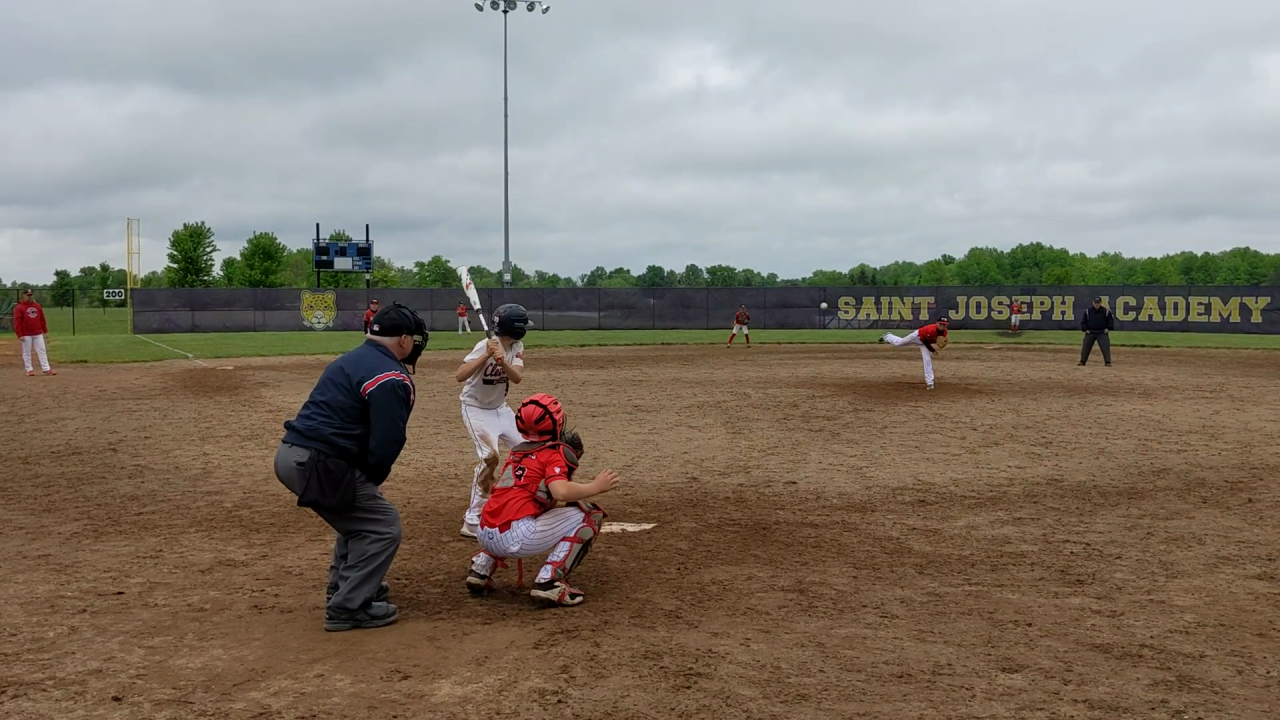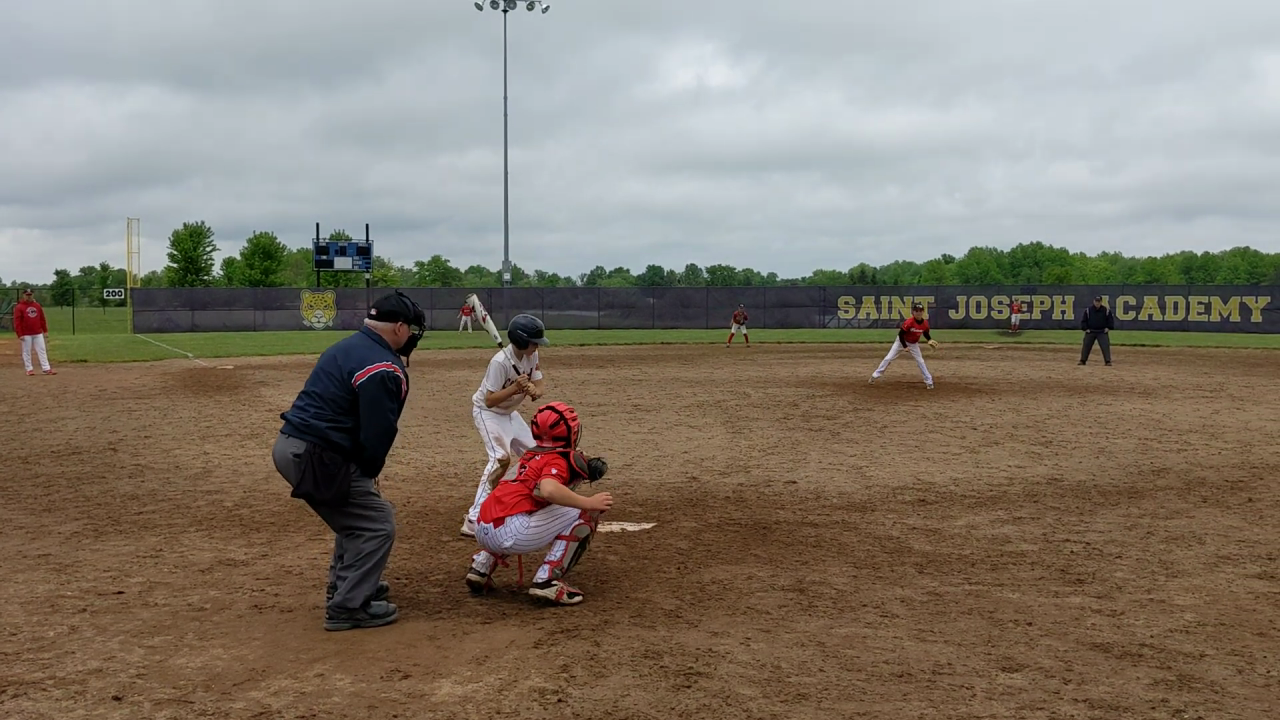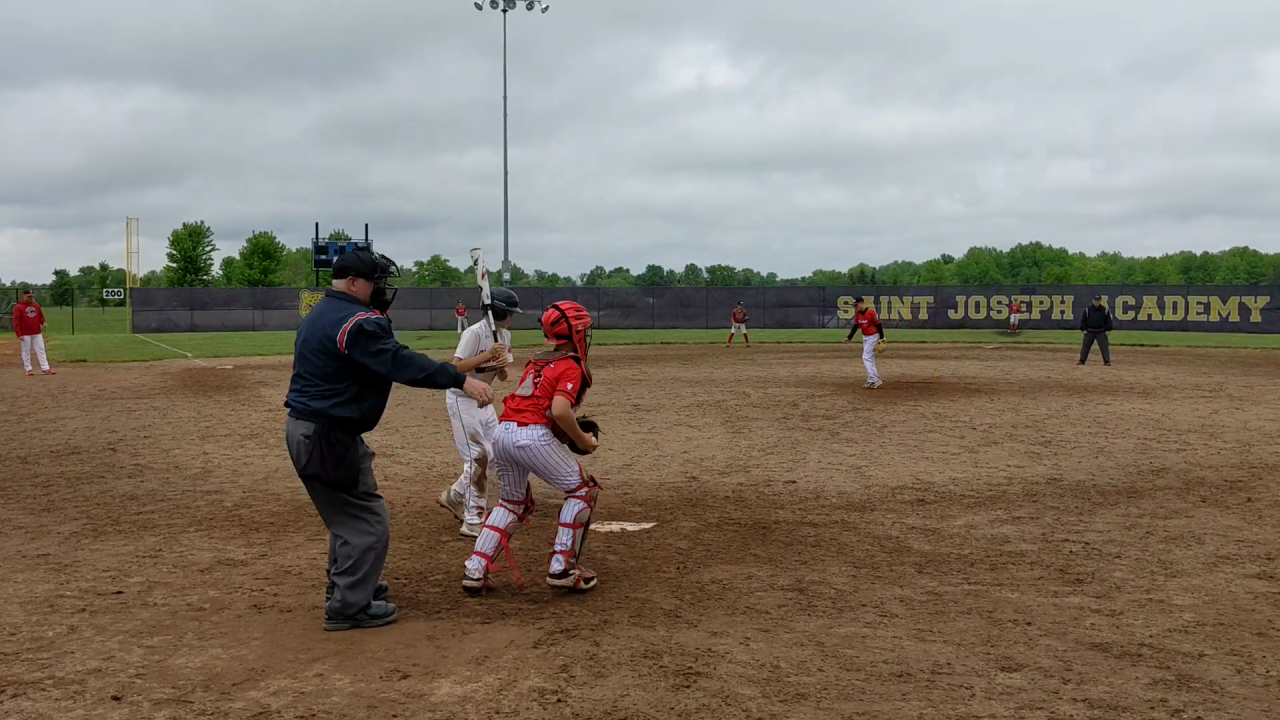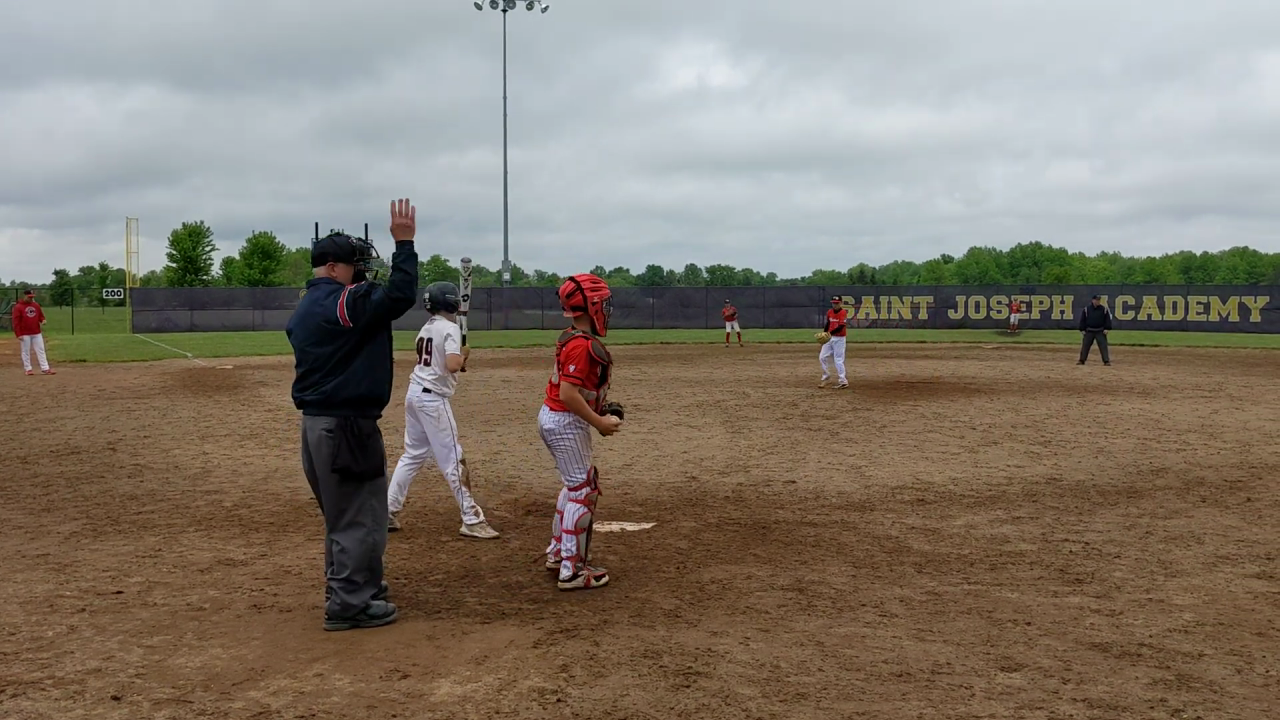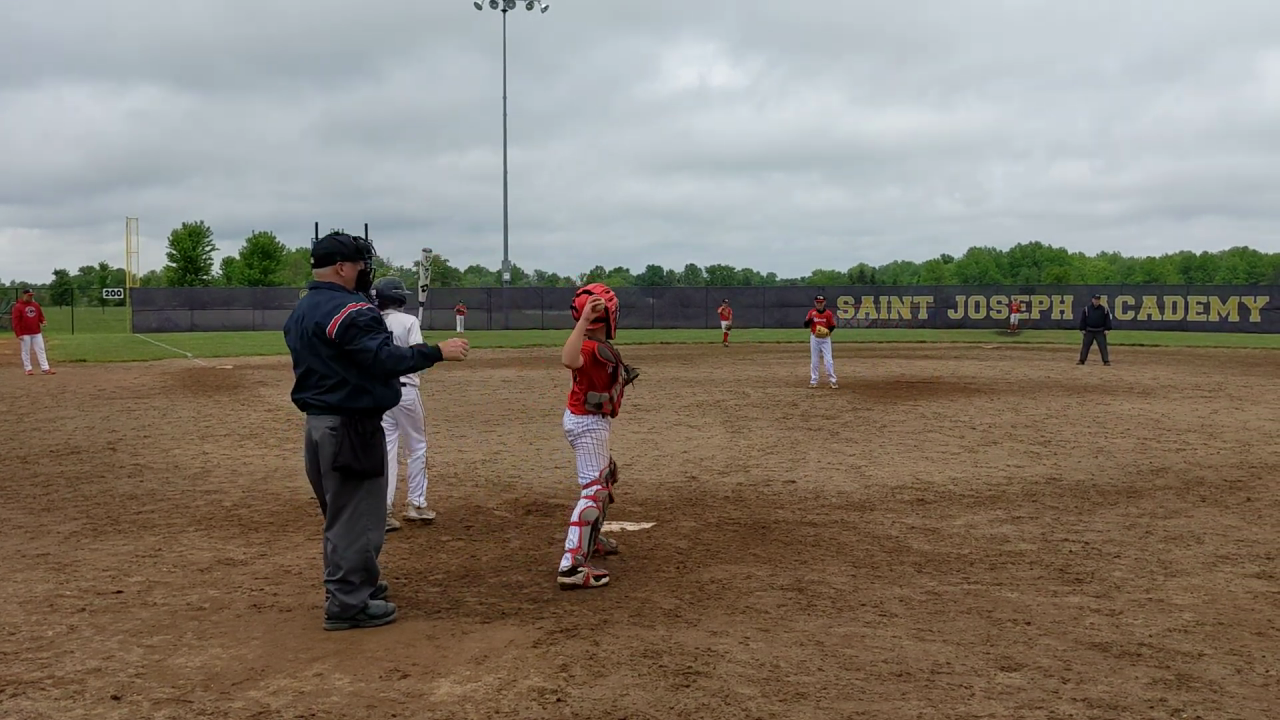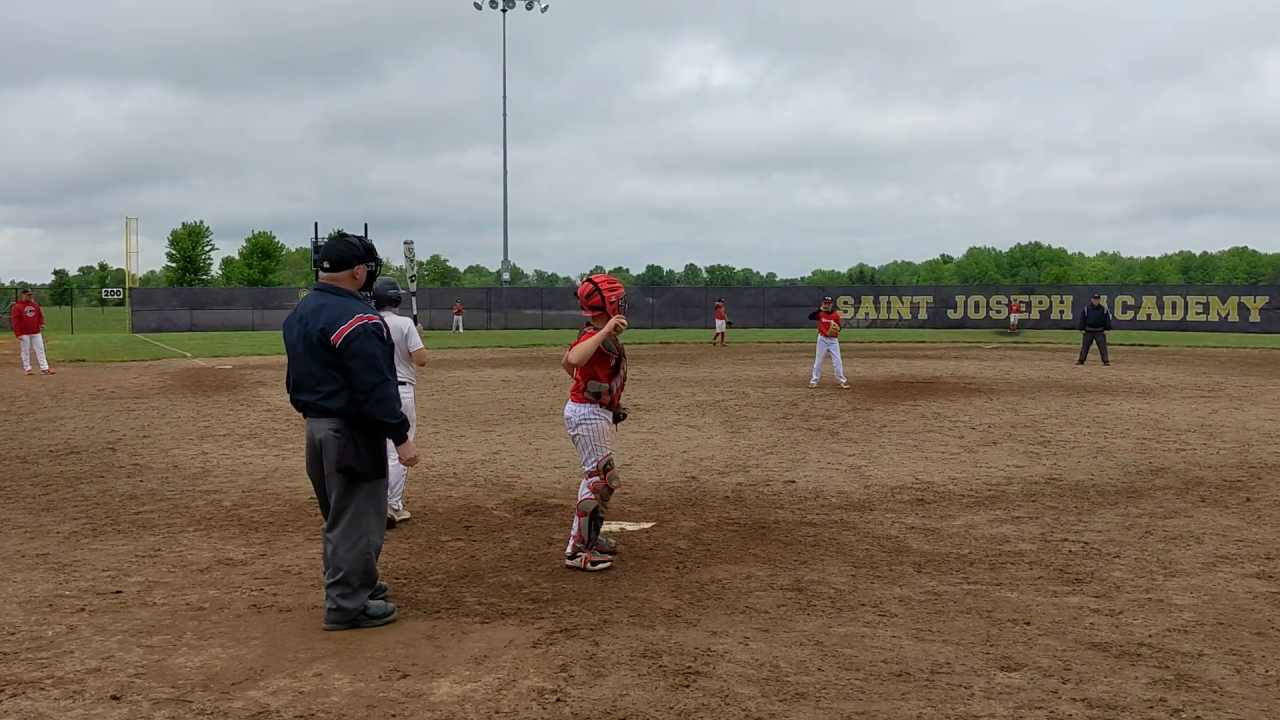
dt=0.5s
person 1, frame 1
left shoulder: (350, 360)
right shoulder: (392, 379)
right elbow: (386, 443)
left wrist: (366, 483)
right wrist: (373, 481)
left hip: (291, 453)
right hip: (317, 464)
left knee: (361, 514)
right knee: (384, 525)
left ankle: (344, 587)
right ankle: (349, 607)
person 1, frame 2
left shoulder: (345, 347)
right shoulder: (385, 370)
right elbow: (377, 435)
left wrist: (363, 475)
right wrist: (369, 475)
left hip: (292, 444)
right hip: (315, 456)
left knee: (356, 513)
right knee: (377, 522)
left ankle: (345, 587)
right ankle: (348, 606)
person 1, frame 3
left shoulder: (319, 315)
right shoulder: (356, 322)
right elbow: (403, 364)
right wrist: (461, 379)
left hip: (305, 428)
right hip: (328, 437)
left knee: (346, 516)
right knee: (367, 521)
left ankle: (347, 589)
right ankle: (348, 605)
person 1, frame 4
left shoulder: (304, 310)
right shoulder: (346, 302)
right elbow: (400, 295)
right wrist: (404, 242)
left hip: (318, 422)
right hip: (346, 425)
left knee: (342, 514)
right knee: (361, 517)
left ankle: (348, 588)
right ankle: (348, 603)
person 1, frame 5
left shoulder: (300, 313)
right shoulder: (349, 310)
right elbow: (384, 360)
right wrist: (438, 351)
left hip: (318, 423)
right hip: (352, 427)
left knee: (342, 515)
right knee: (358, 518)
left ankle: (350, 588)
right ankle: (349, 603)
person 1, frame 6
left shoulder: (300, 312)
right shoulder: (357, 319)
left elbow: (297, 375)
right elbow: (376, 388)
right wrist: (401, 435)
left hip: (316, 426)
right hip: (352, 432)
left knee: (340, 517)
right knee: (357, 518)
left ankle: (354, 586)
right ankle: (347, 605)
person 2, frame 1
left shoulder: (516, 452)
right shoulder: (554, 454)
right elbow: (561, 492)
right wrist: (597, 486)
left hip: (486, 536)
right hip: (516, 537)
right knee: (589, 515)
left ankle: (481, 570)
right ankle: (550, 581)
person 2, frame 2
left shoulder: (532, 454)
right shoulder: (558, 460)
right elbow: (549, 490)
left wrist: (582, 462)
right wrist: (588, 503)
left hip: (484, 531)
right hip: (511, 532)
right knee: (586, 514)
left ankle: (481, 568)
right ankle: (548, 580)
person 2, frame 3
left shoulder: (538, 360)
right shoulder: (573, 367)
right elbow: (559, 411)
left wrist: (569, 432)
right wrist: (580, 440)
left hip: (503, 432)
right hip: (534, 436)
left knee: (512, 502)
right knee: (582, 491)
left ankle: (476, 570)
right ankle: (563, 568)
person 2, frame 4
left shoulder: (570, 338)
right shoulder: (583, 345)
right elbow: (567, 393)
left wrist: (598, 412)
right wrist: (598, 422)
left hip: (551, 417)
right hip: (566, 423)
left knee: (575, 485)
right knee: (583, 493)
left ankle: (559, 551)
right ankle: (572, 571)
person 2, frame 5
left shoulder: (591, 343)
right shoulder: (592, 347)
left elbow: (570, 360)
right elbow: (569, 360)
left wrist: (616, 374)
right wrist: (584, 321)
left hip: (588, 420)
right hip: (588, 424)
left knee: (604, 476)
right knee: (595, 491)
left ankle: (591, 539)
right ankle: (572, 567)
person 2, frame 6
left shoulder: (594, 335)
right shoulder: (596, 337)
left elbow: (566, 361)
right elbow: (574, 360)
right wrist: (605, 331)
left hip: (591, 411)
right hip: (589, 414)
left knee: (597, 475)
right knee: (602, 481)
left ankle: (588, 537)
right ankle: (578, 550)
person 3, frame 1
left shoulder: (516, 346)
right shoulder: (486, 346)
left elbow: (518, 378)
right elbow: (460, 376)
left wrist: (503, 363)
right wrist: (486, 356)
left hip: (499, 408)
right hip: (476, 408)
right knee: (489, 458)
right ankle: (473, 522)
person 3, frame 2
left shoulder: (532, 355)
right shoulder: (500, 361)
left elbow: (538, 384)
right elbow: (490, 401)
left wrist: (533, 390)
right wrist: (516, 387)
left hip: (509, 413)
right hip: (488, 412)
right knee: (501, 458)
right ankle: (474, 521)
person 3, frame 3
left shoulder: (504, 335)
right shoulder: (474, 333)
left elbow: (502, 375)
right elbow: (456, 369)
left wrist: (501, 366)
right wrist: (486, 356)
right hip: (462, 399)
left knee: (490, 452)
right knee: (477, 456)
left ankle: (455, 495)
right ankle: (473, 521)
person 3, frame 4
left shoulder: (425, 328)
right shoulder: (449, 328)
right elbow: (452, 366)
left wrist: (459, 357)
right wrist: (464, 354)
left hip: (415, 394)
right hip: (433, 399)
left knee: (413, 455)
right knee: (453, 459)
left ankle: (388, 511)
right ankle: (471, 521)
person 3, frame 5
right shoulder: (408, 321)
right wrist: (422, 346)
right hip: (405, 391)
left knee: (386, 451)
right knee: (416, 448)
left ankle: (385, 513)
right ankle: (417, 505)
person 3, frame 6
right shoulder: (405, 324)
right elbow: (421, 360)
right wrist: (417, 337)
right hip: (401, 391)
left knee: (383, 449)
right knee: (399, 450)
left ankle: (384, 502)
right ankle: (393, 506)
